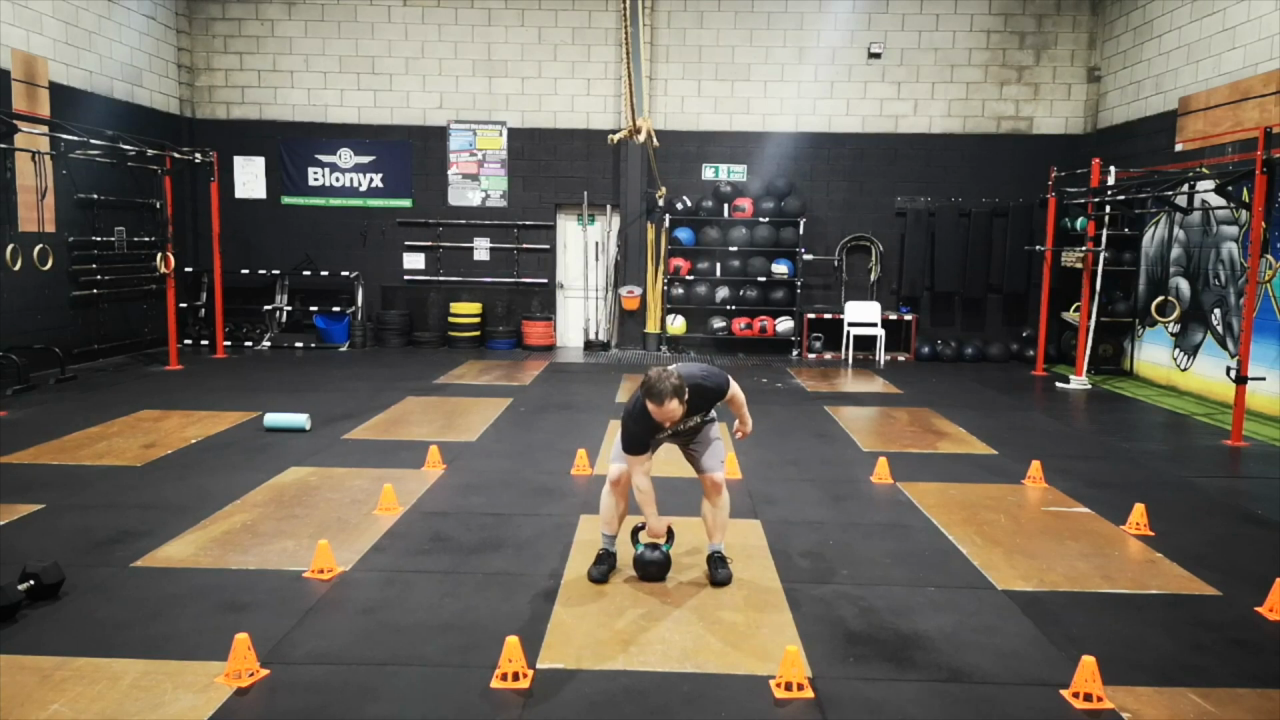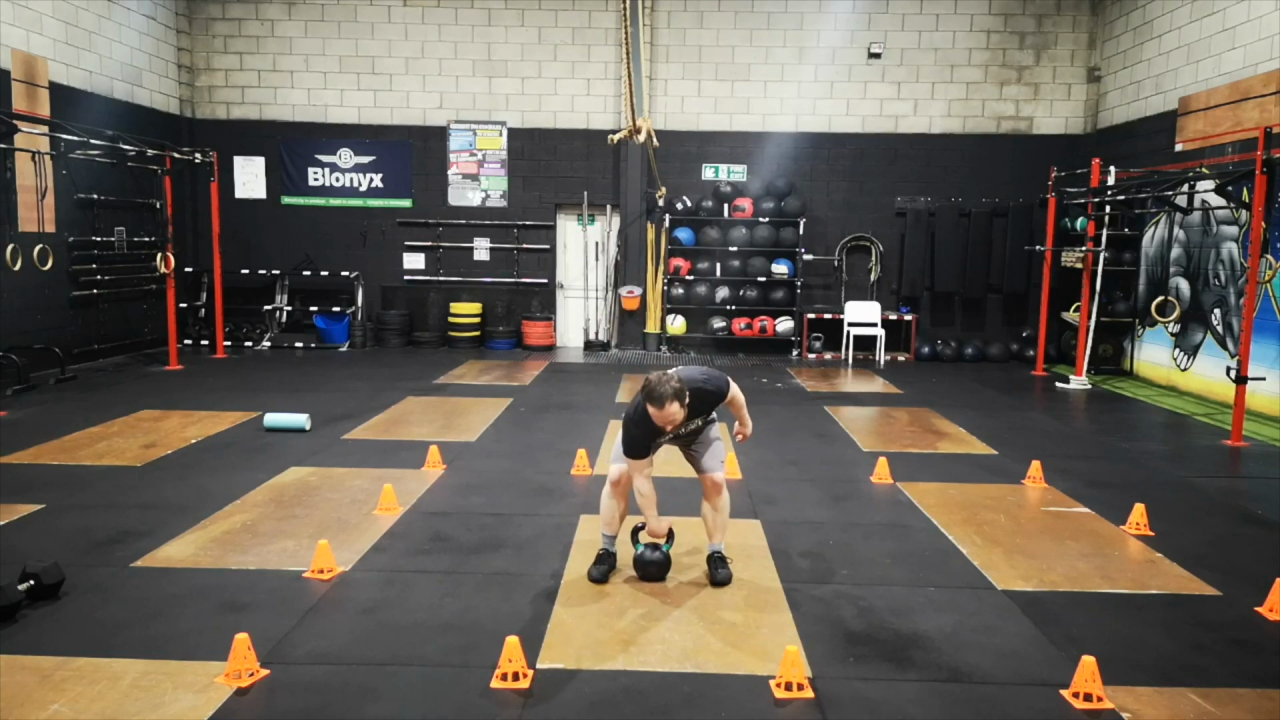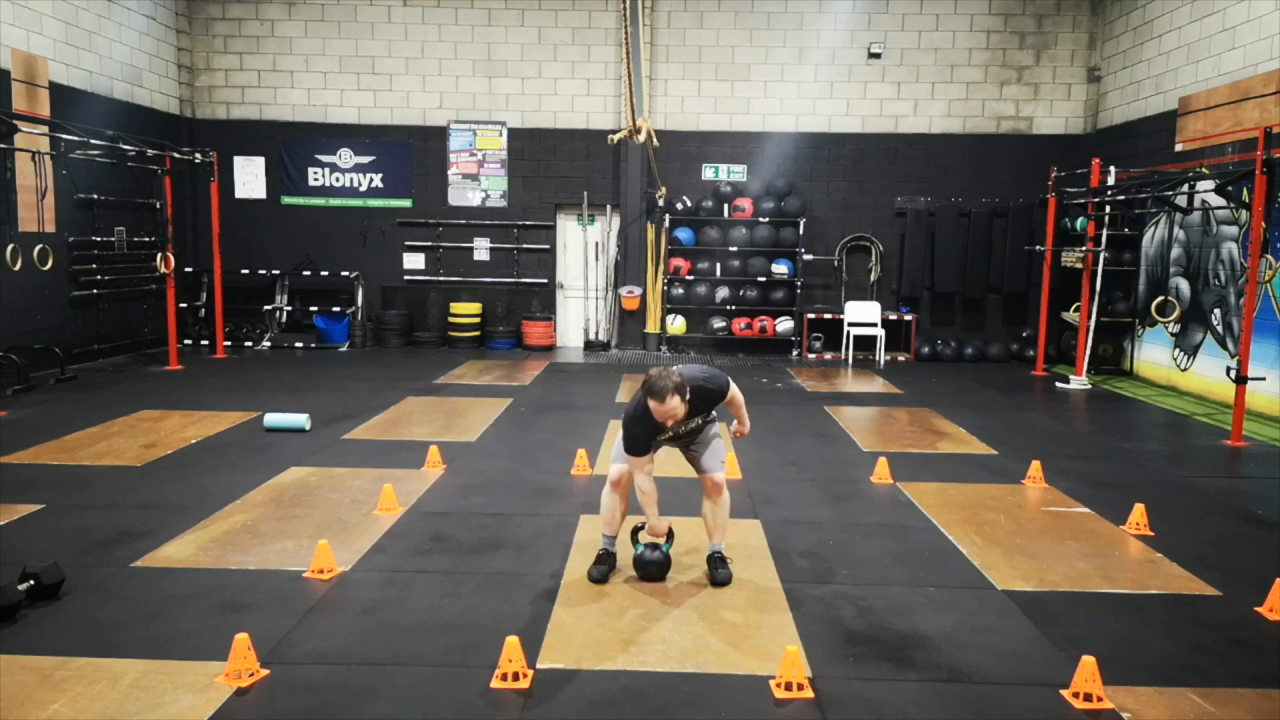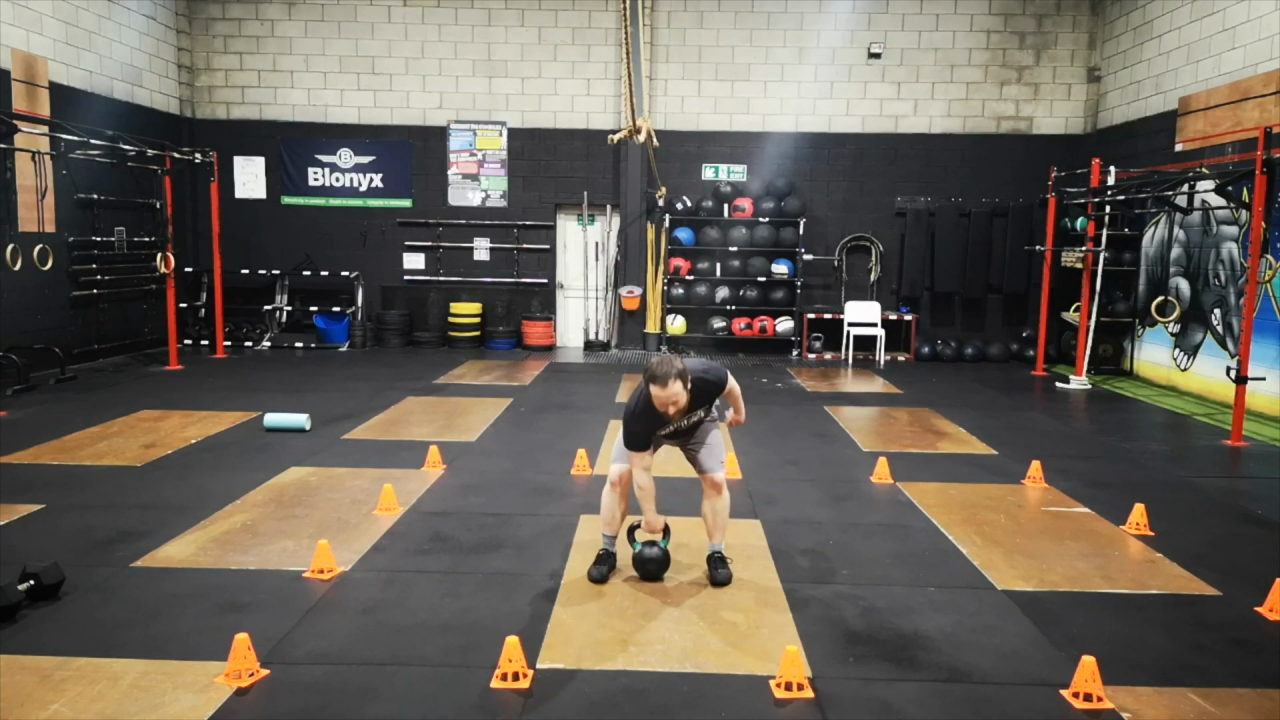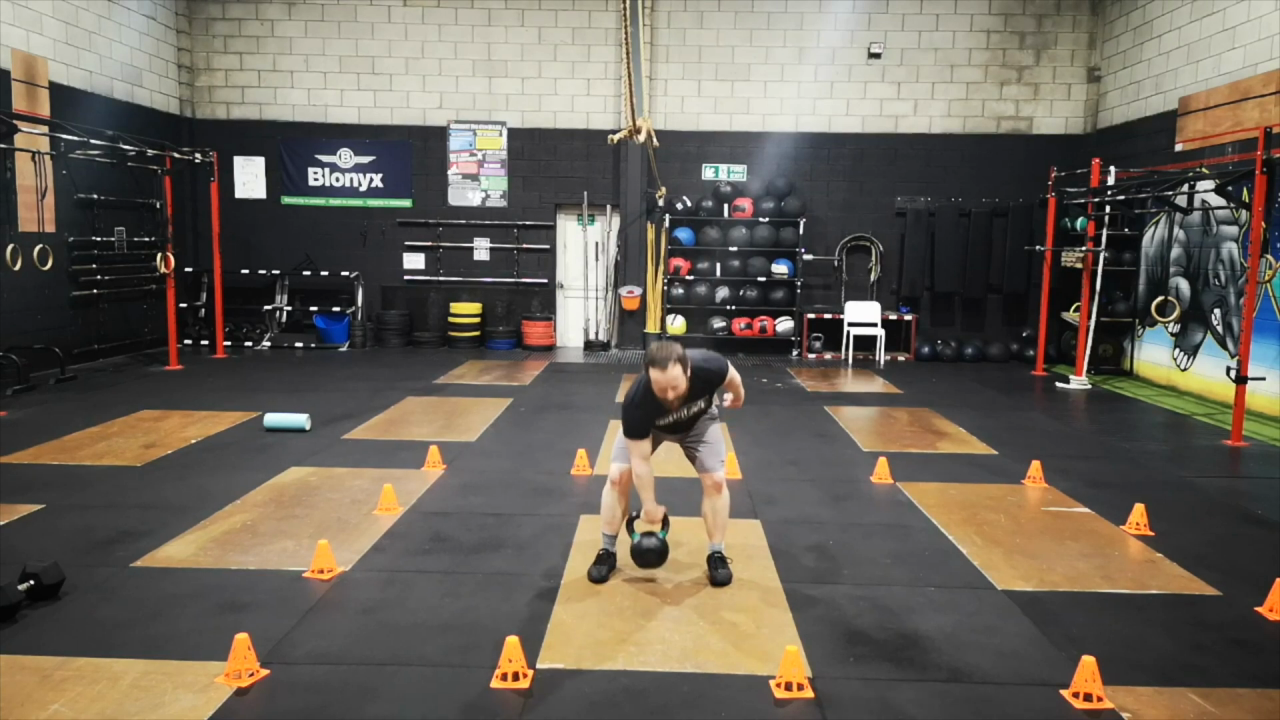
dt=0.1s
person 1, frame 1
left shoulder: (707, 382)
right shoulder: (635, 416)
left elbow: (733, 392)
right elbow: (640, 476)
left wrist: (744, 419)
right wrist: (653, 521)
left hip: (697, 424)
left knee: (715, 480)
right knee: (617, 476)
left ankle: (716, 554)
right ankle: (607, 552)
person 1, frame 2
left shoulder: (708, 385)
right shoulder: (636, 420)
left elbow: (733, 393)
right elbow: (642, 478)
left wrist: (744, 421)
right wrist: (653, 522)
left hip: (699, 426)
left knee: (715, 480)
right knee: (617, 477)
left ankle: (716, 554)
right ankle: (607, 551)
person 1, frame 3
left shoulder: (708, 384)
right shoulder: (636, 417)
left elbow: (732, 393)
right elbow: (642, 475)
left wrist: (742, 420)
right wrist: (654, 520)
left hip: (699, 426)
right hip: (648, 431)
left knee: (715, 481)
right knee: (618, 477)
left ankle: (716, 554)
right ankle: (607, 551)
person 1, frame 4
left shoulder: (709, 377)
right shoulder: (637, 411)
left elbow: (731, 387)
right elbow: (642, 471)
left wrist: (738, 411)
right wrist: (650, 517)
left hip: (698, 425)
right hip: (648, 430)
left knee: (715, 481)
right knee: (618, 477)
left ankle: (717, 555)
right ankle: (607, 552)
person 1, frame 5
left shoulder: (709, 367)
right shoulder: (637, 401)
left elbow: (731, 376)
right elbow: (640, 460)
left wrist: (738, 396)
right wrist: (650, 506)
left hip: (698, 420)
right hip: (650, 425)
left knee: (715, 480)
right knee: (618, 476)
left ankle: (716, 554)
right ankle: (607, 551)
